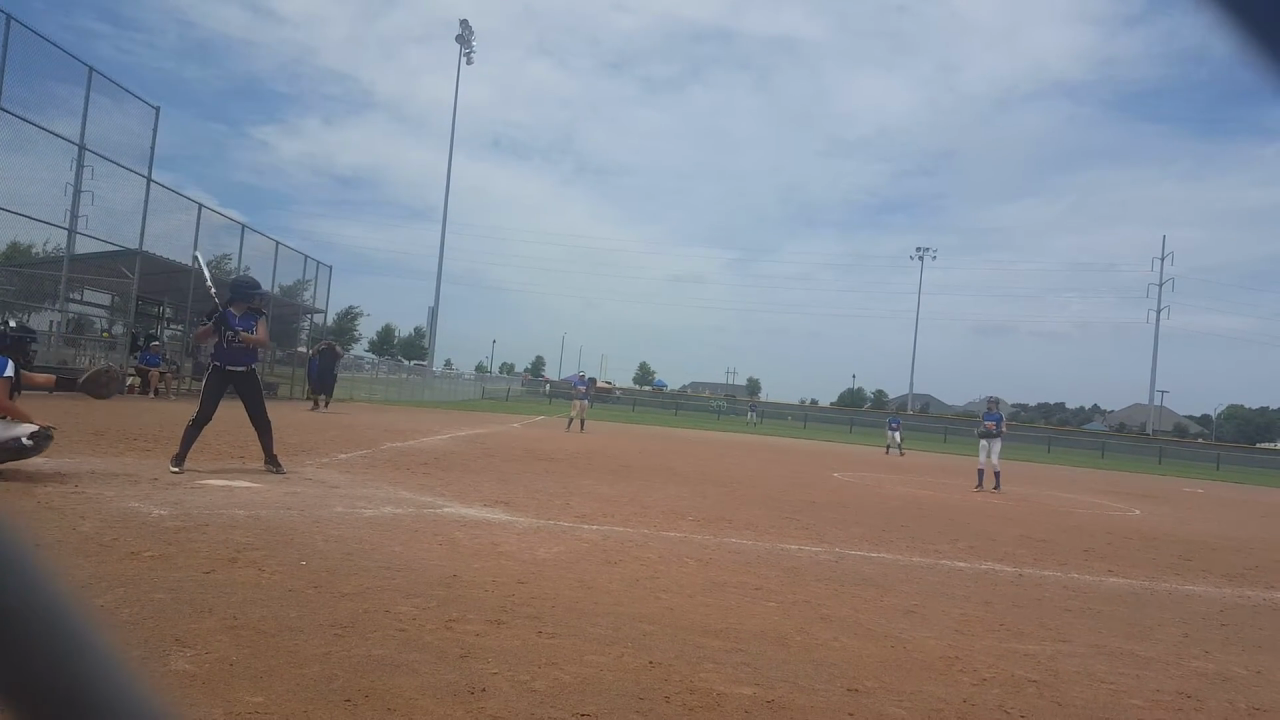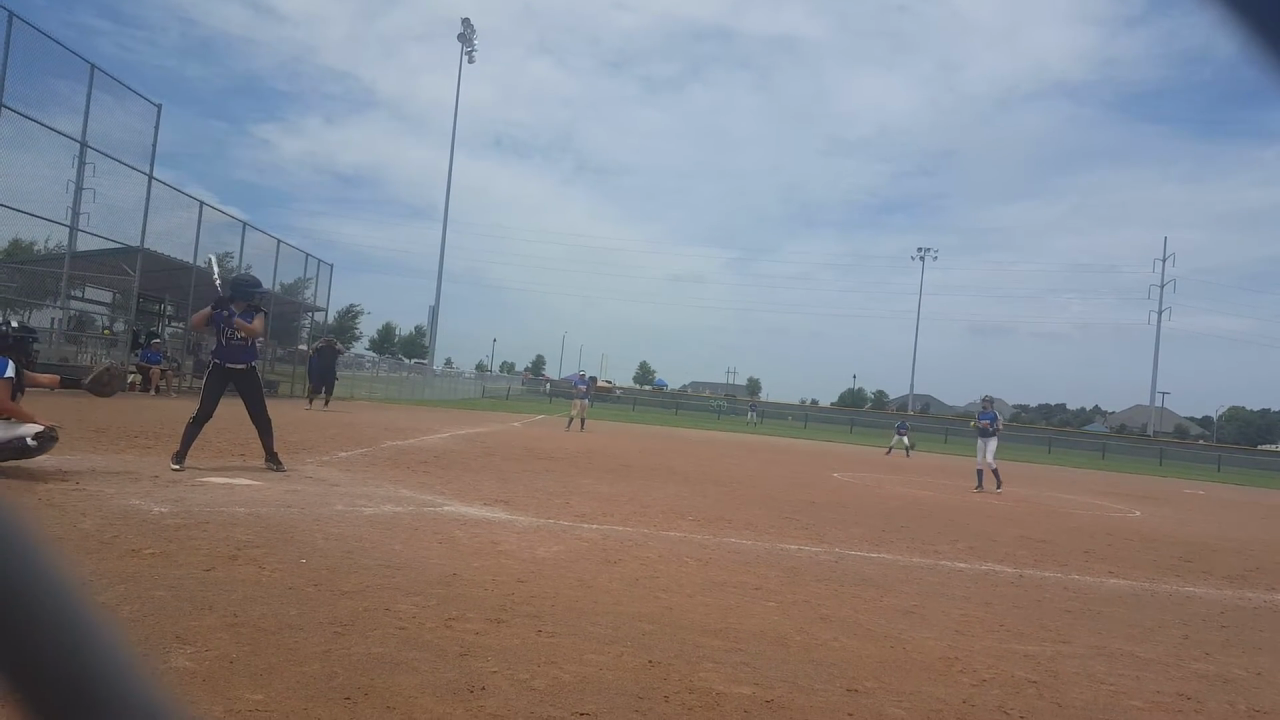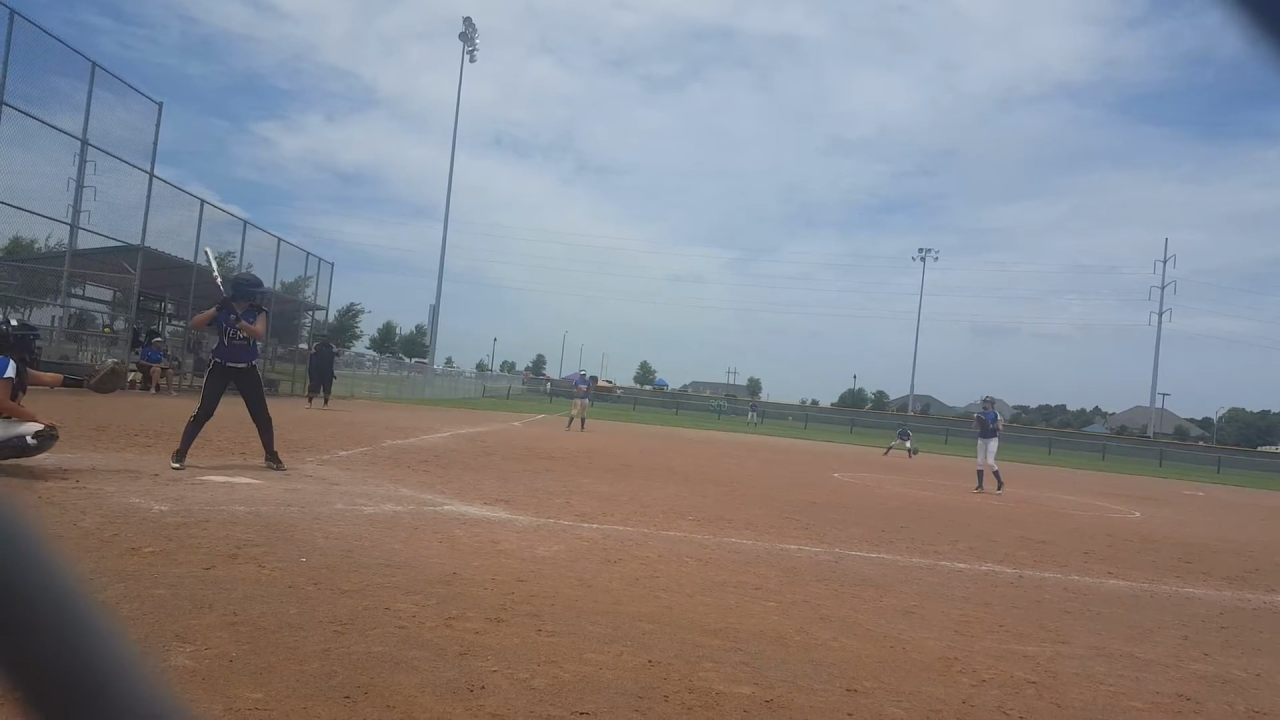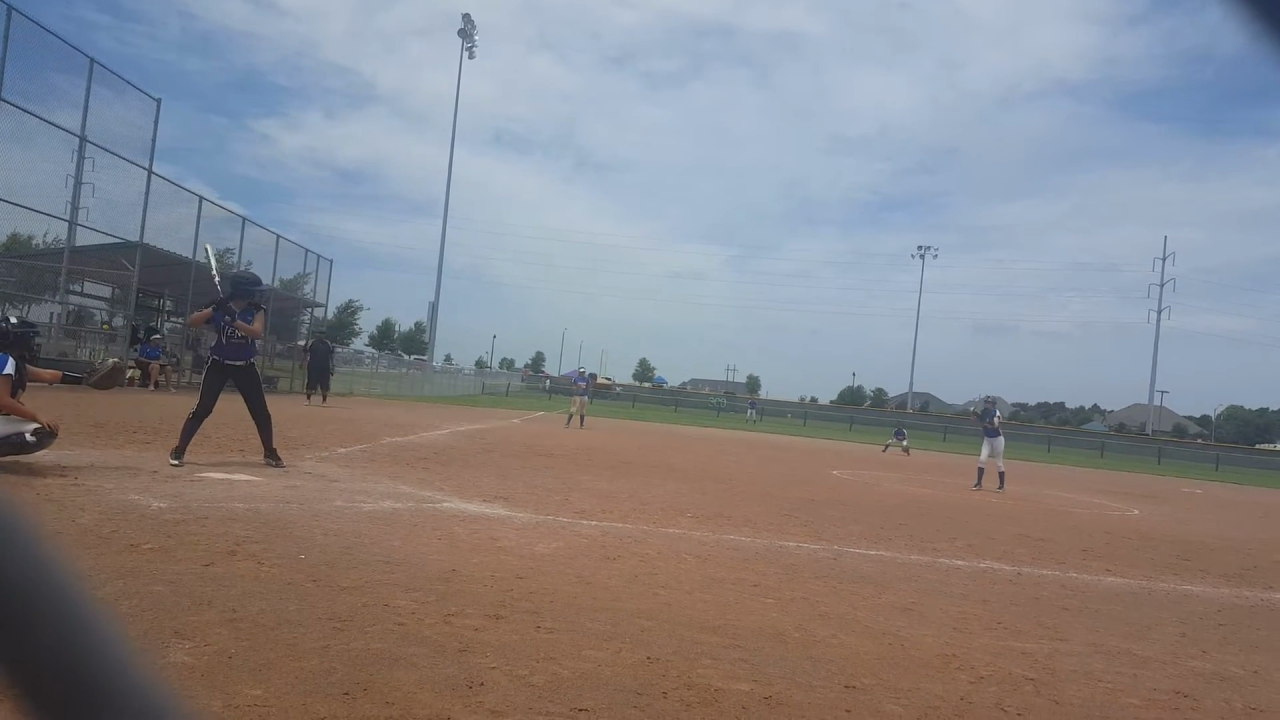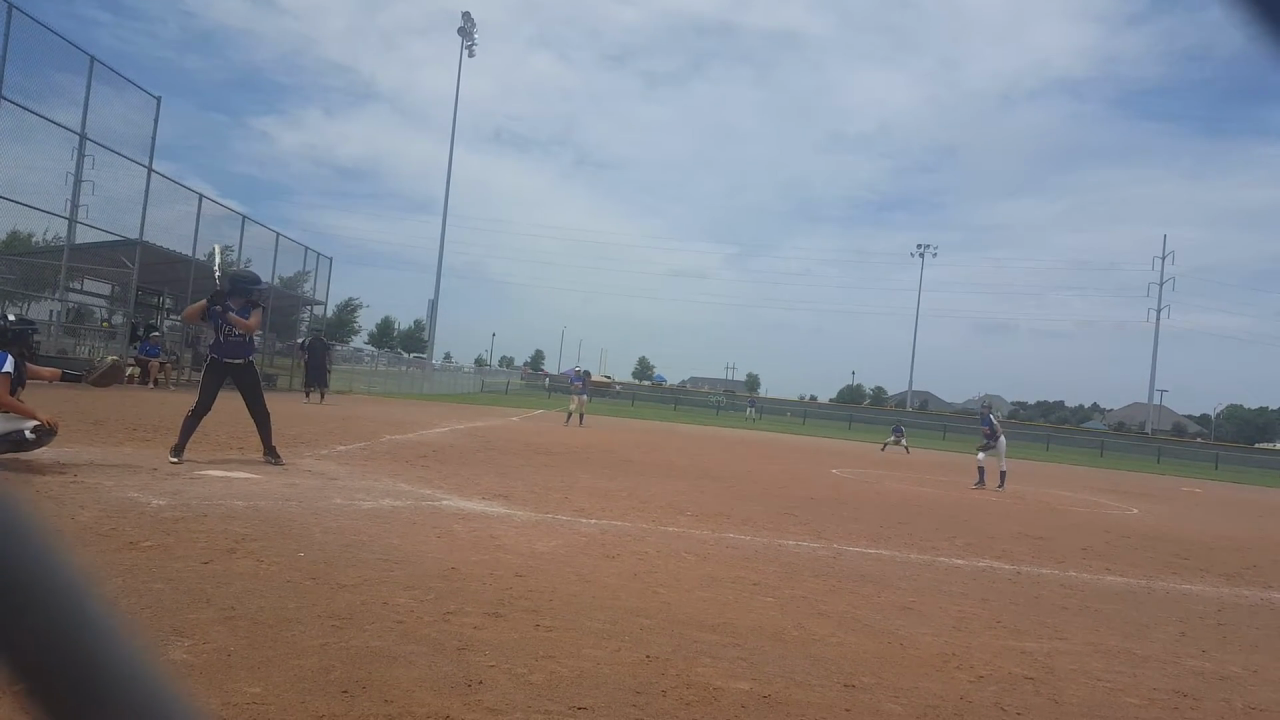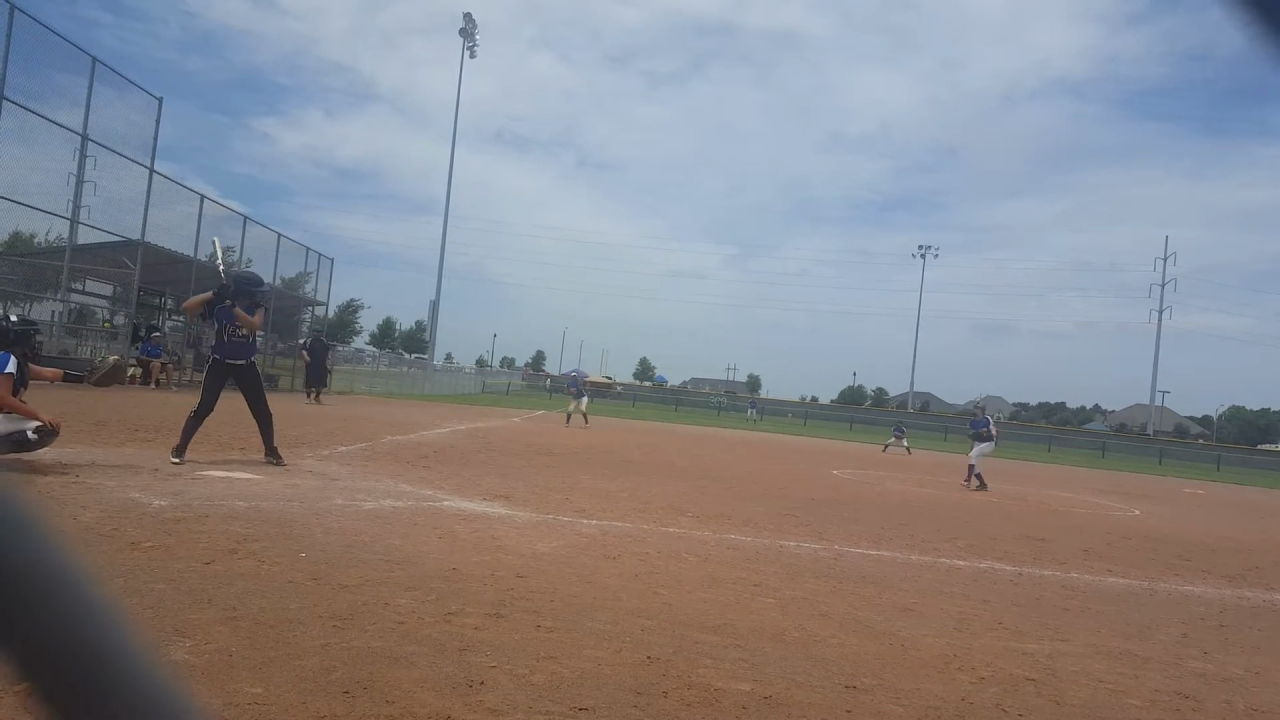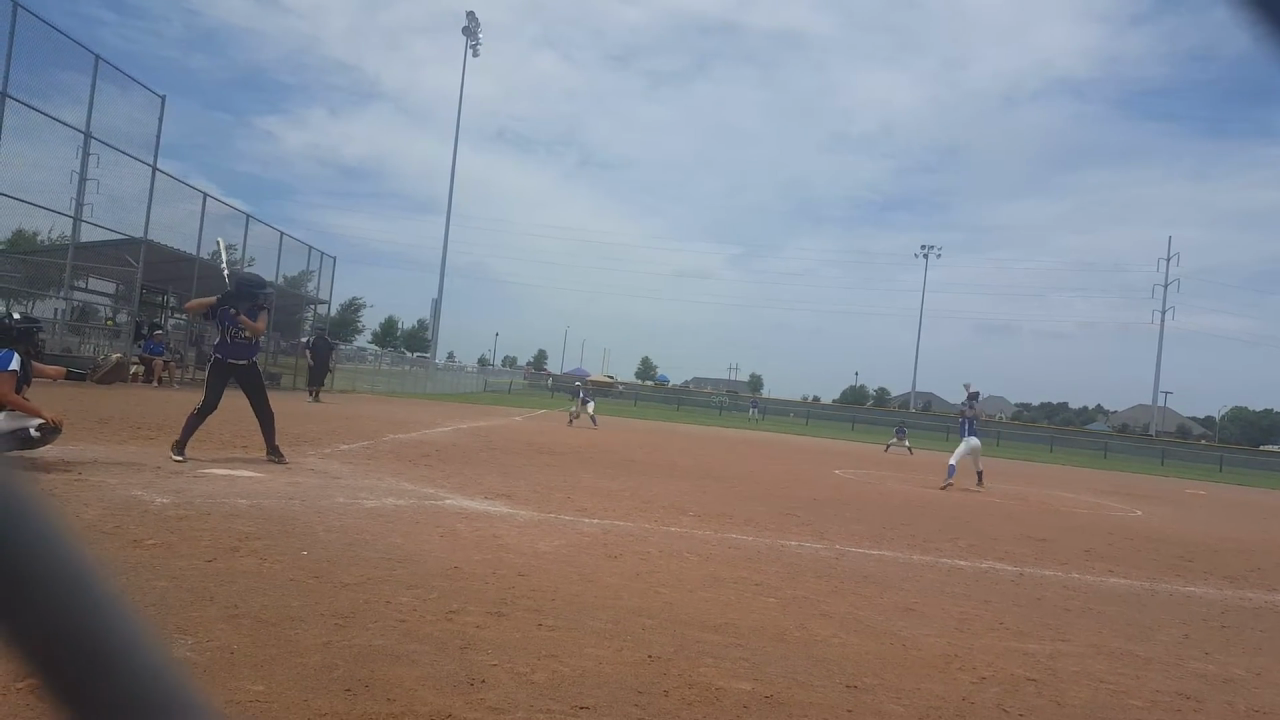
dt=0.3s
person 1, frame 1
left shoulder: (258, 315)
right shoulder: (220, 313)
left elbow: (264, 342)
right elbow: (198, 338)
left wrist: (234, 331)
right wrist: (213, 323)
left hip: (247, 373)
right hip: (219, 370)
left knee: (261, 418)
right knee: (202, 415)
left ankle: (271, 459)
right ankle: (179, 458)
person 1, frame 2
left shoulder: (257, 312)
right shoulder: (218, 309)
left elbow: (257, 332)
right elbow: (193, 324)
left wrist: (231, 316)
right wrist: (213, 307)
left hip: (247, 370)
right hip: (220, 368)
left knee: (261, 415)
right knee: (203, 413)
left ankle: (271, 457)
right ankle: (180, 455)
person 1, frame 3
left shoulder: (258, 312)
right shoulder: (221, 309)
left elbow: (260, 335)
right elbow: (194, 325)
left wrist: (237, 319)
right wrist: (217, 309)
left hip: (247, 369)
right hip: (220, 367)
left knee: (262, 414)
right knee: (204, 411)
left ankle: (271, 456)
right ankle: (180, 454)
person 1, frame 4
left shoulder: (256, 310)
right shoulder: (219, 307)
left elbow: (257, 333)
right elbow: (191, 322)
left wrist: (233, 319)
right wrist: (213, 309)
left hip: (246, 366)
right hip: (218, 364)
left knee: (261, 412)
right knee: (202, 408)
left ankle: (270, 453)
right ankle: (178, 450)
person 1, frame 5
left shoulder: (255, 307)
right shoulder: (216, 305)
left elbow: (251, 328)
right elbow: (186, 317)
left wrist: (225, 312)
right wrist: (208, 301)
left hip: (244, 364)
right hip: (217, 362)
left knee: (260, 409)
right knee: (201, 406)
left ankle: (269, 451)
right ankle: (178, 448)
person 1, frame 6
left shoulder: (258, 308)
right shoulder: (218, 305)
left elbow: (255, 326)
right elbow: (186, 307)
left wrist: (232, 306)
right wrist: (214, 294)
left hip: (247, 365)
right hip: (219, 363)
left knee: (262, 410)
right knee: (204, 407)
left ankle: (271, 451)
right ankle: (179, 449)
person 1, frame 7
left shoulder: (261, 310)
right shoulder: (222, 307)
left elbow: (259, 331)
right elbow: (189, 307)
left wrist: (237, 314)
right wrist: (218, 300)
left hip: (248, 365)
right hip: (221, 363)
left knee: (264, 408)
right knee: (208, 404)
left ankle: (272, 449)
right ankle: (179, 445)
